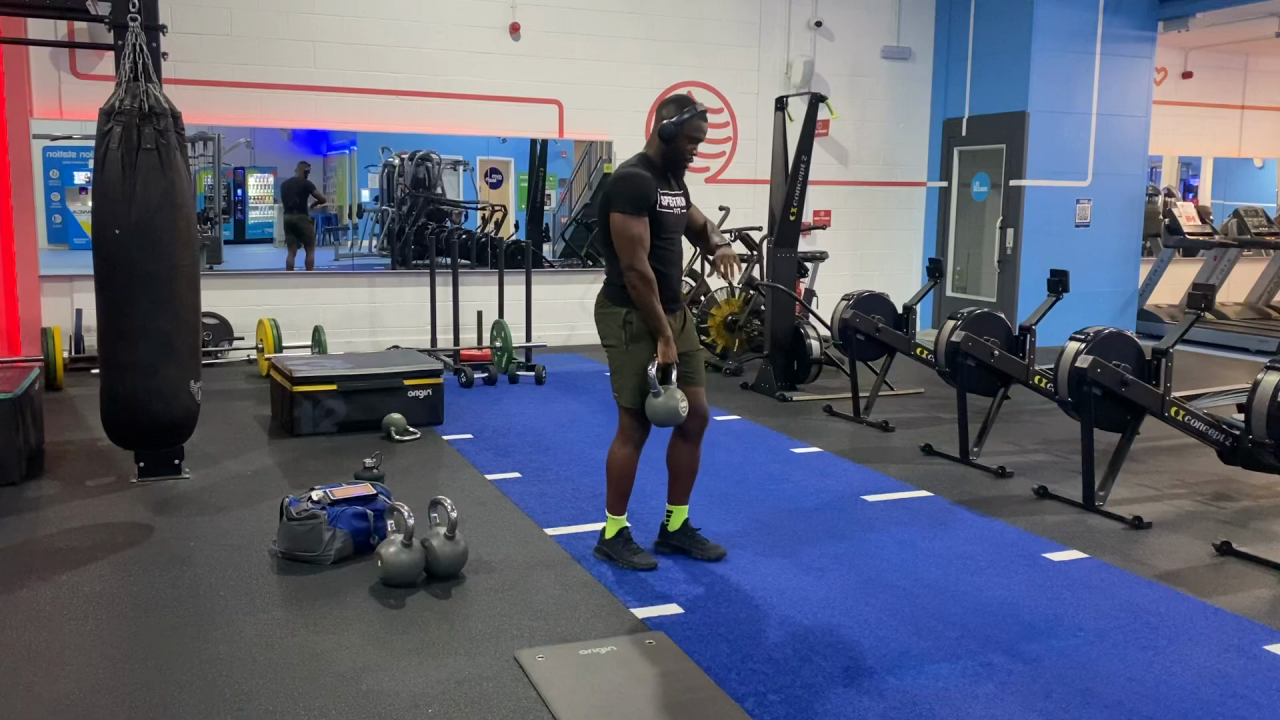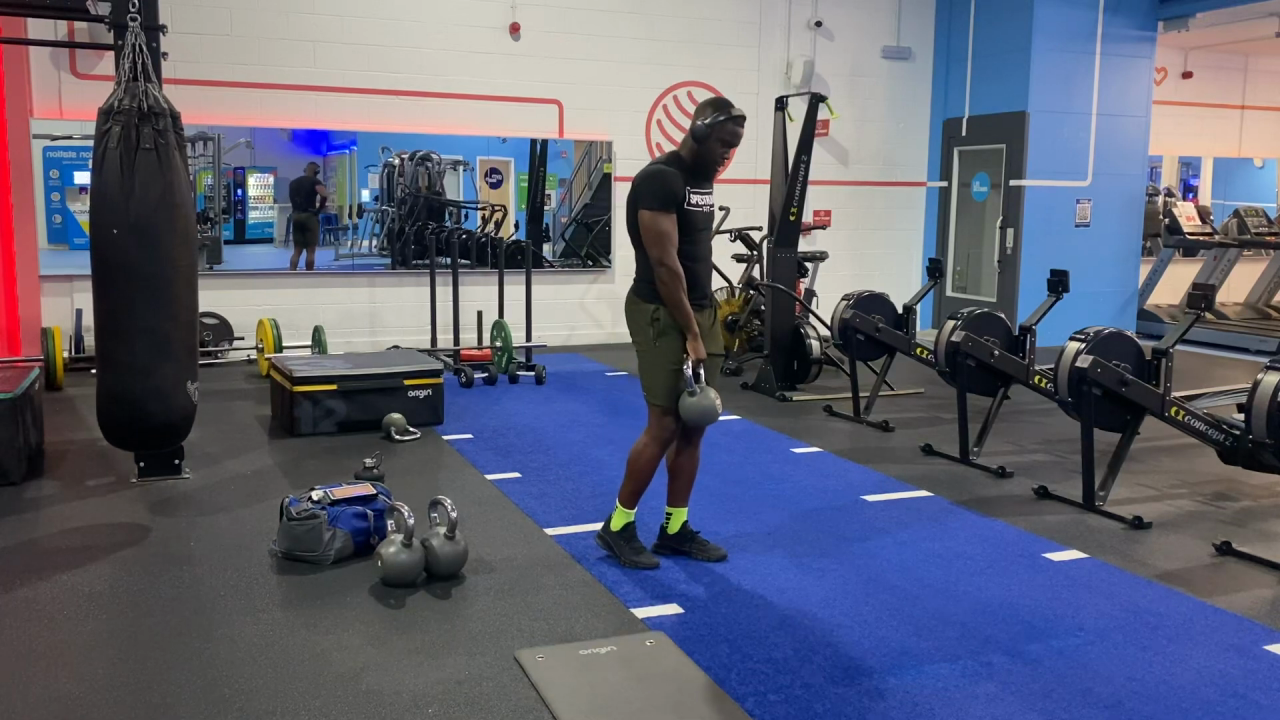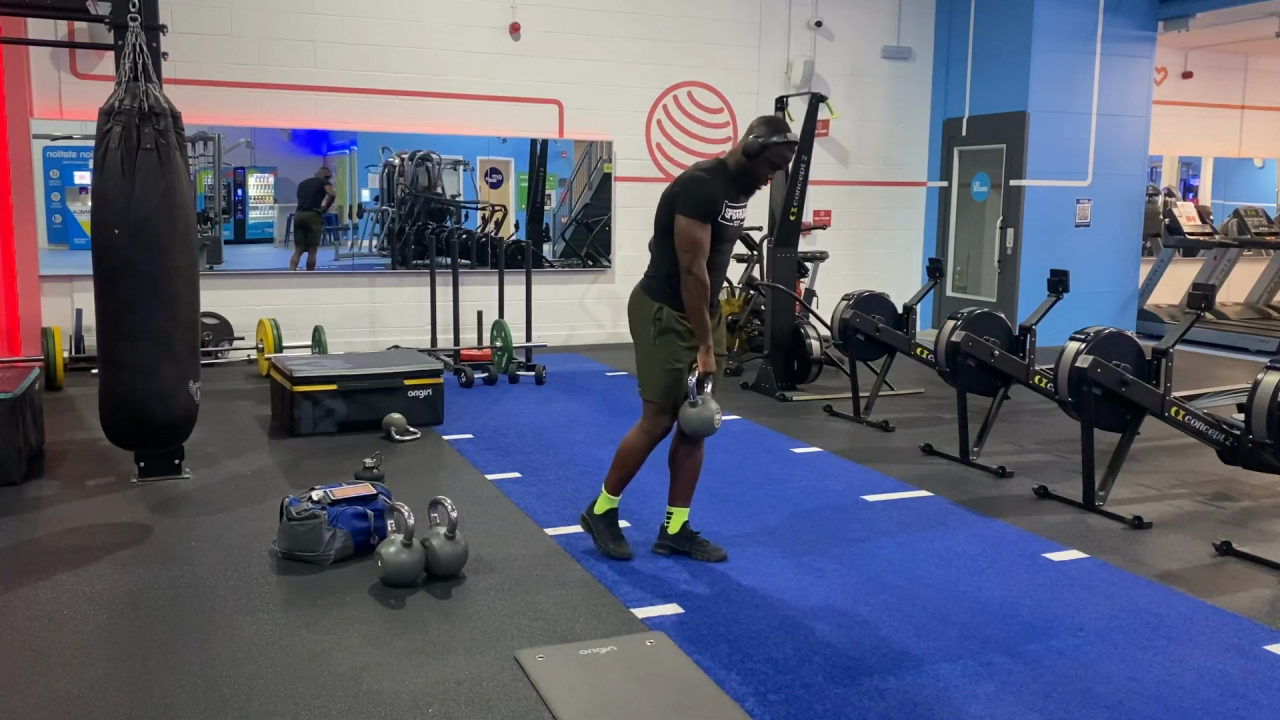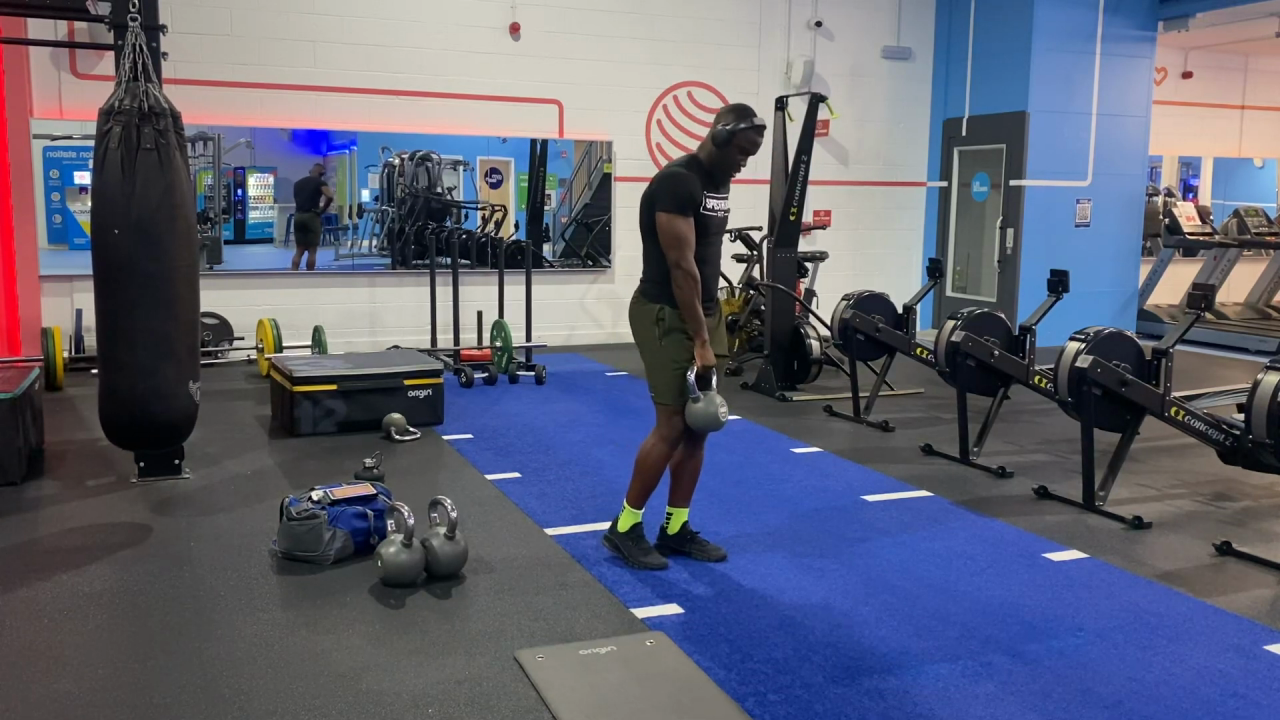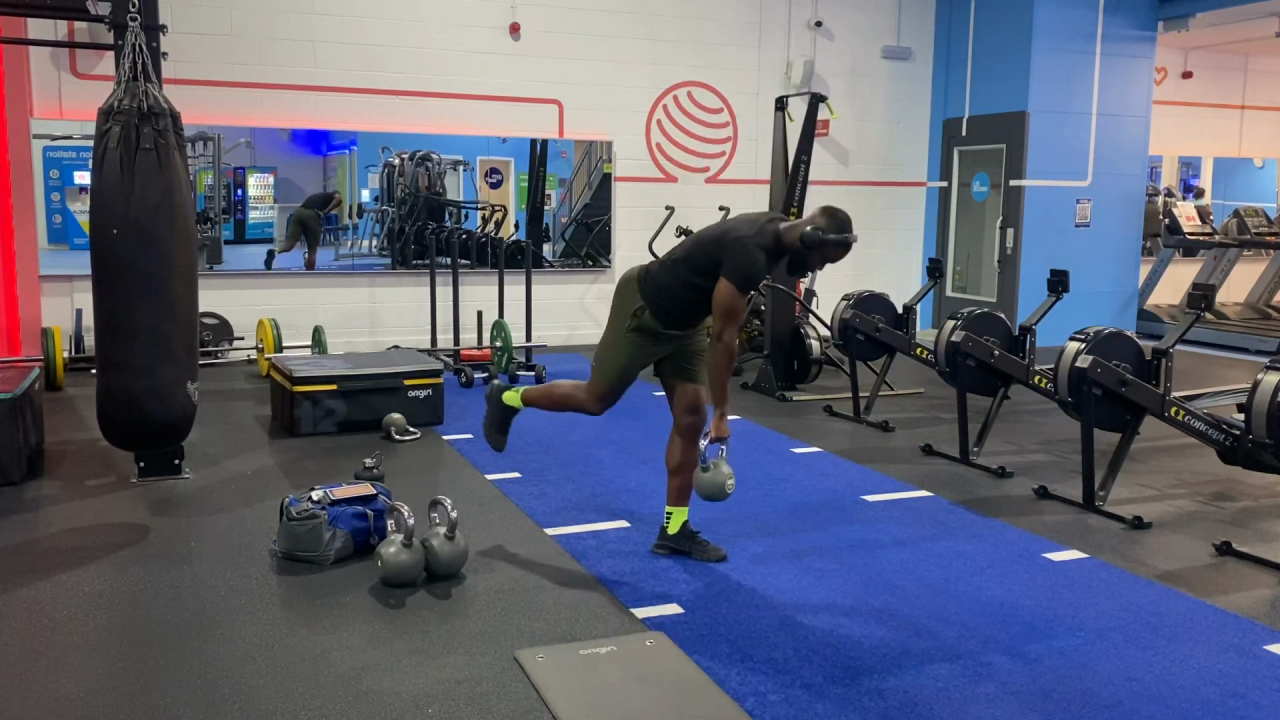
dt=1s
person 1, frame 1
left shoulder: (673, 179)
right shoulder: (631, 182)
left elbow: (698, 224)
right elbow: (636, 268)
left wrist: (719, 244)
right wrist: (662, 338)
left hip: (675, 311)
right hip: (632, 317)
left knee: (695, 417)
right knee: (635, 427)
left ankle: (676, 526)
right ankle: (614, 533)
person 1, frame 2
left shoulder: (703, 178)
right shoulder: (660, 180)
right elbow: (665, 264)
right wrist: (690, 335)
left hip: (701, 310)
right hip: (662, 314)
left knee: (694, 424)
right knee: (665, 425)
left ankle: (675, 528)
right ankle: (618, 525)
person 1, frame 3
left shoulder: (739, 188)
right shoulder: (700, 186)
right elbow: (692, 272)
left wrist: (710, 336)
right wrist: (705, 348)
left hip: (703, 309)
right hip: (663, 310)
right knee: (658, 421)
left ankle: (675, 528)
right ankle: (602, 510)
person 1, frame 4
left shoulder: (719, 183)
right shoulder: (676, 182)
right elbow: (681, 266)
left wrist: (709, 330)
right wrist: (700, 342)
left hip: (705, 312)
right hip: (666, 315)
left knee: (698, 425)
right knee: (673, 424)
left ankle: (675, 528)
right ankle: (625, 527)
person 1, frame 5
left shoulder: (777, 233)
right shoulder: (750, 252)
right elbow: (724, 338)
right wrist: (721, 414)
left hip: (683, 318)
right hip: (645, 310)
left knee: (691, 416)
right knee: (596, 399)
left ankle: (673, 529)
right ankle: (509, 399)
